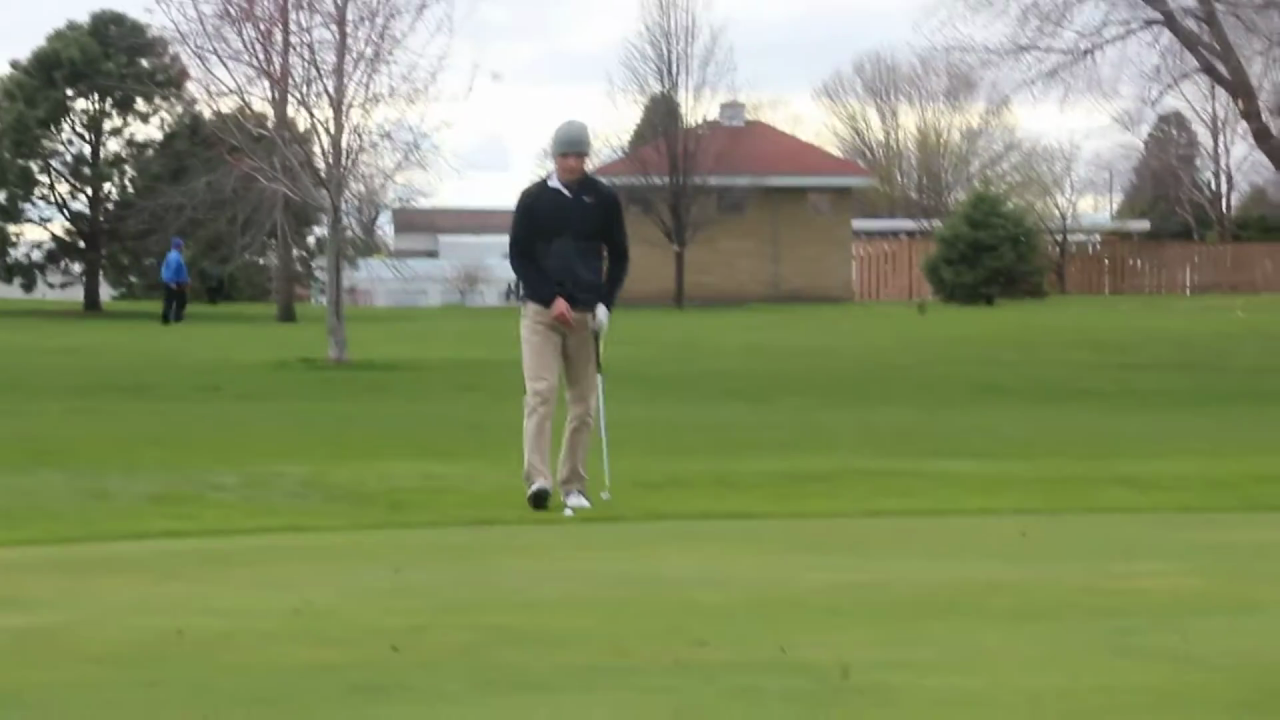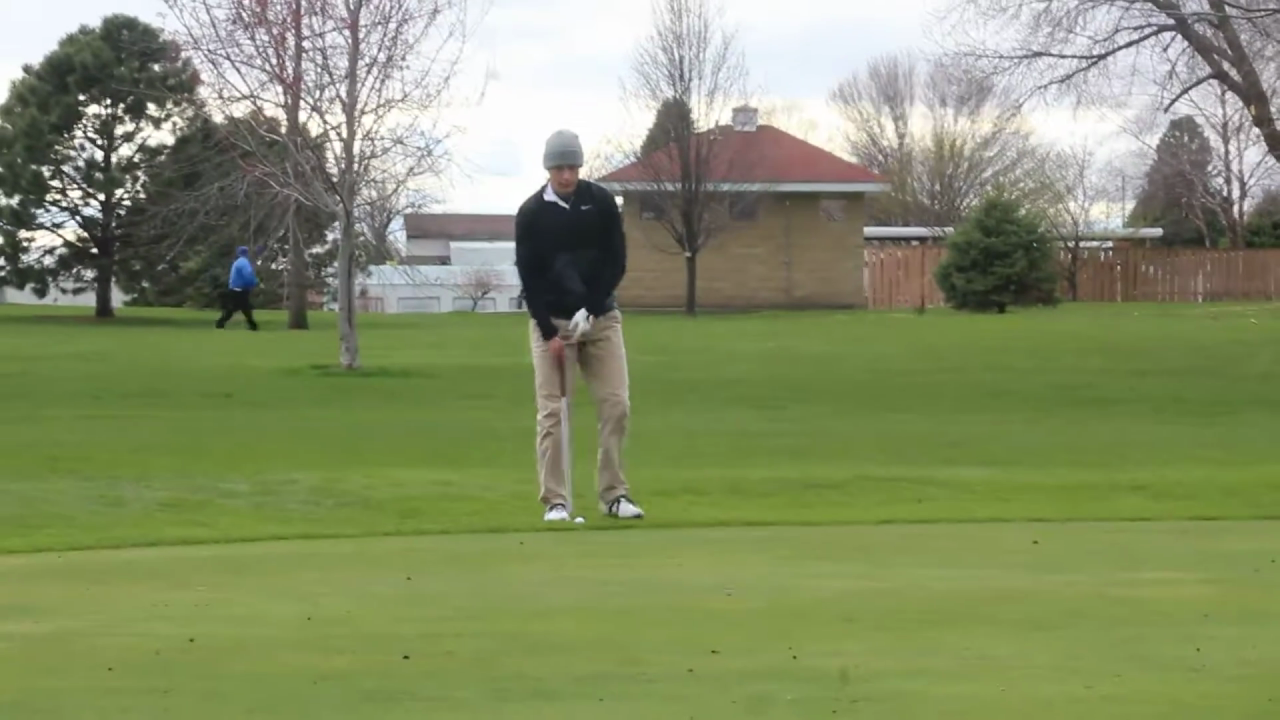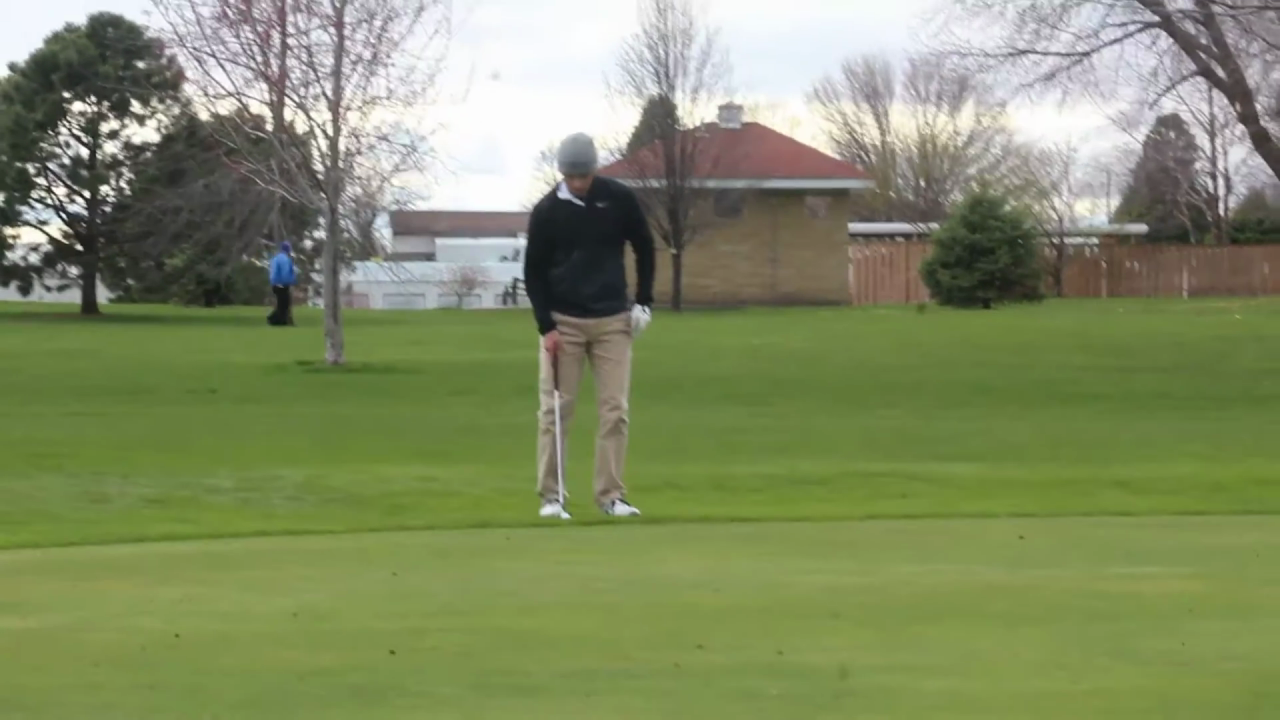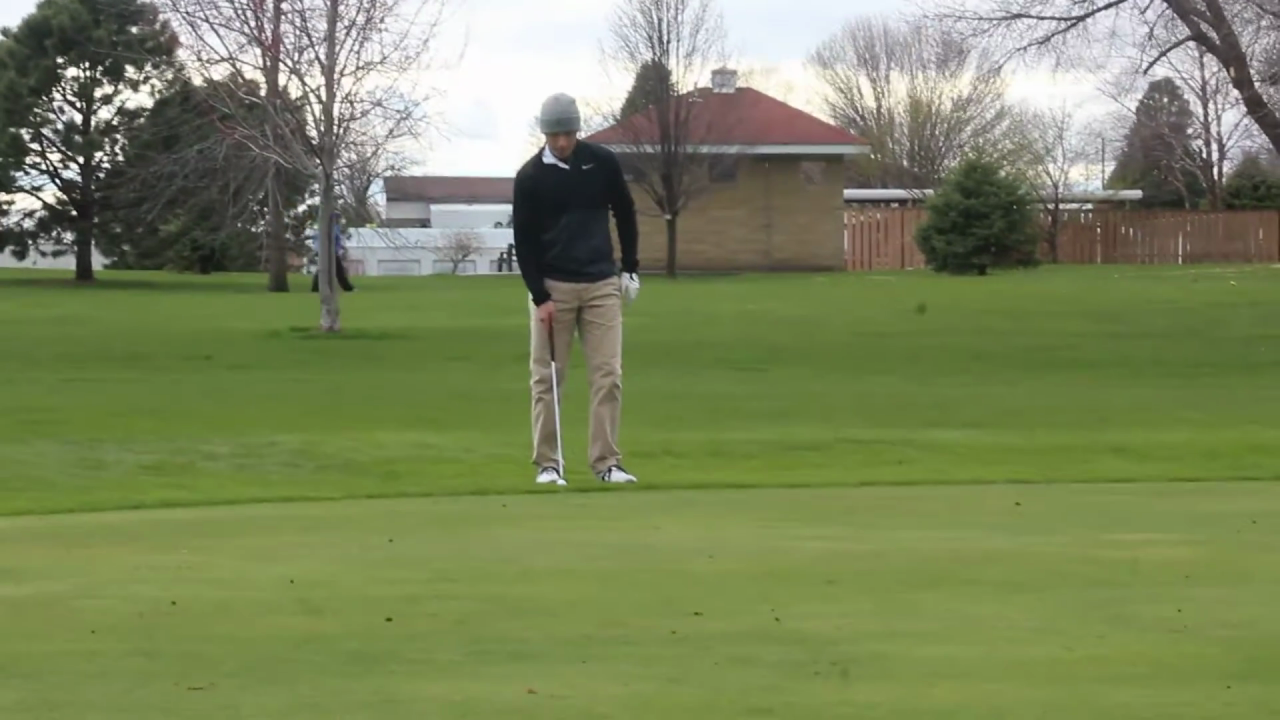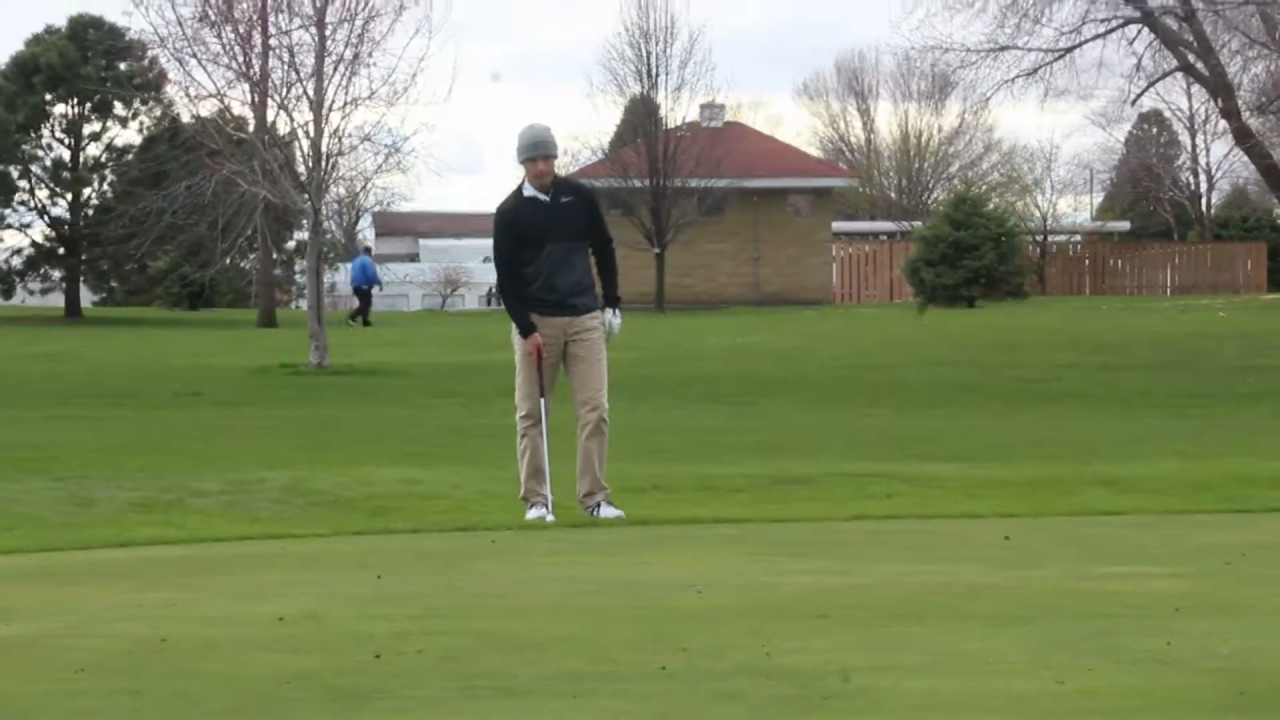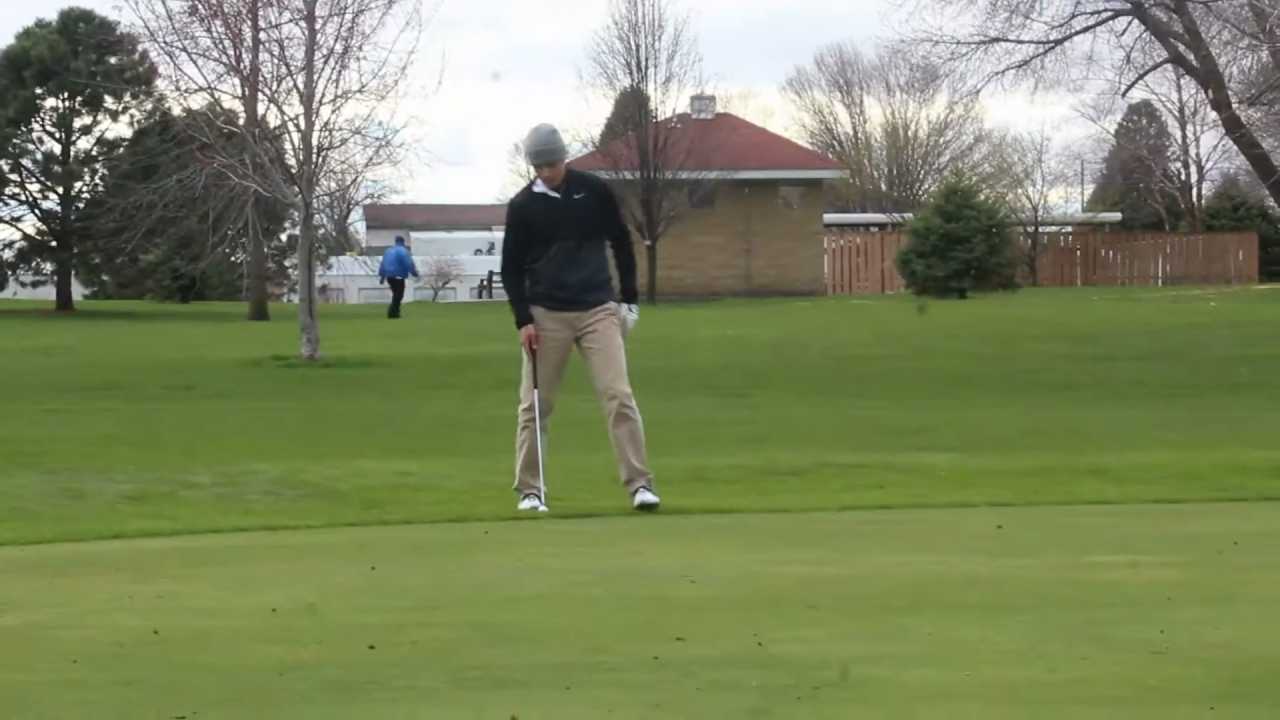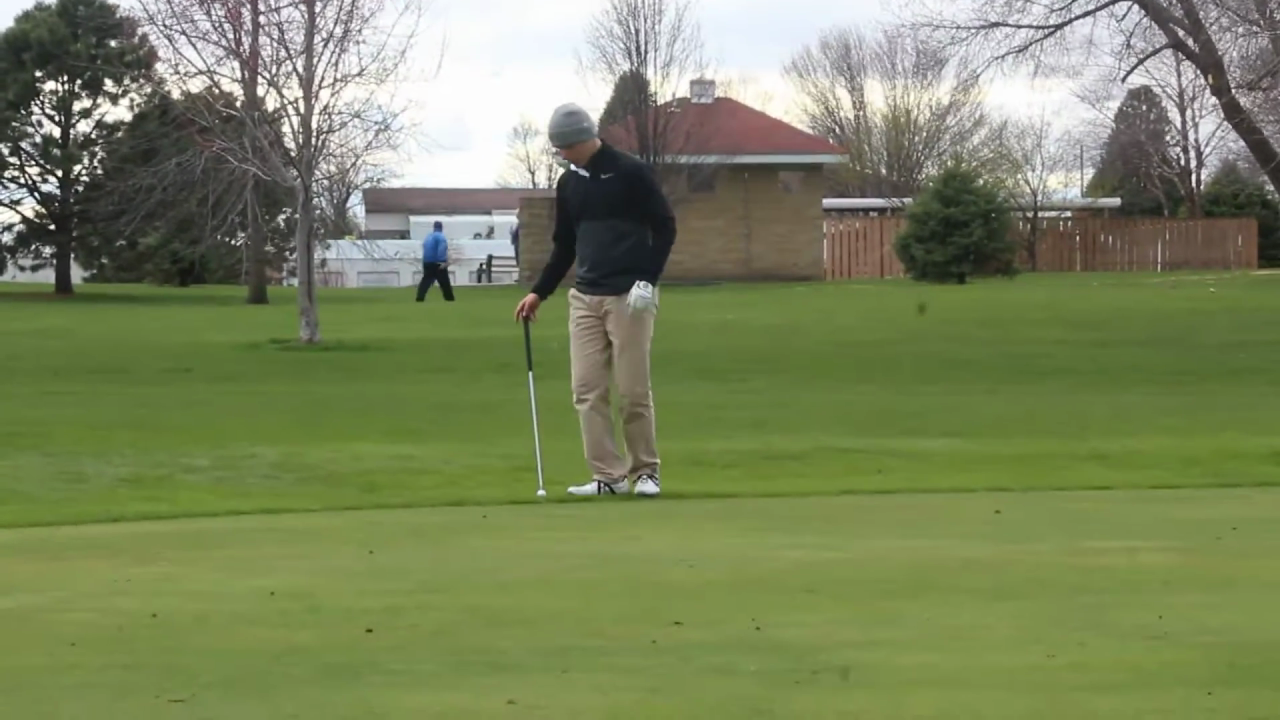
dt=0.7s
person 1, frame 1
left shoulder: (605, 198)
right shoulder: (533, 198)
left elbow: (619, 256)
right elbow: (519, 255)
left wrist: (606, 302)
right wrist: (550, 298)
left hip: (588, 311)
right hip: (541, 309)
left knee: (584, 402)
right knee: (540, 394)
left ankle: (572, 484)
right ankle: (538, 481)
person 1, frame 2
left shoulder: (601, 201)
right shoulder: (531, 213)
left elbow: (616, 262)
right elbow: (529, 277)
left wrist: (589, 310)
right wrist: (549, 332)
left hip: (600, 317)
right hip: (551, 322)
left knee: (616, 405)
right knee: (551, 412)
left ankle: (613, 493)
right ankle: (555, 500)
person 1, frame 3
left shoulder: (620, 198)
right shoulder: (546, 210)
left elbow: (644, 248)
right elbow: (534, 272)
left wrist: (643, 301)
right wrist: (545, 326)
left hip: (612, 319)
right hip: (562, 320)
left knee: (615, 409)
right knee: (554, 409)
left ankle: (611, 495)
right ankle: (550, 495)
person 1, frame 4
left shoulder: (603, 161)
right shoulder: (530, 177)
left elbow: (625, 213)
right elbow: (524, 241)
left wrist: (630, 268)
right wrist: (539, 296)
left hip: (602, 284)
right hip: (552, 287)
left knee: (607, 375)
right knee: (546, 377)
left ankle: (606, 461)
right ankle: (547, 463)
person 1, frame 5
left shoulder: (581, 196)
right shoulder: (510, 212)
left elbow: (604, 249)
right elbow: (506, 277)
left wrist: (612, 303)
right wrist: (526, 328)
left hip: (585, 318)
right hip: (535, 322)
left knee: (594, 409)
right knee: (530, 413)
left ankle: (594, 497)
right ankle: (536, 498)
person 1, frame 6
left shoulder: (595, 190)
right shoulder: (522, 206)
left elbow: (622, 243)
right elbow: (511, 268)
left wrist: (629, 299)
right wrist: (523, 319)
left hip: (598, 310)
right hip: (546, 315)
left knee: (618, 396)
right knee: (534, 406)
left ankle: (639, 483)
right ankle: (529, 489)
person 1, frame 7
left shoulder: (630, 170)
right shoulder: (568, 183)
left elbow: (664, 225)
left wrist: (647, 279)
right wrist: (539, 292)
left hip: (628, 295)
right hip: (584, 297)
left knee: (631, 387)
right knee: (587, 388)
left ankle: (645, 468)
right ankle: (609, 476)
